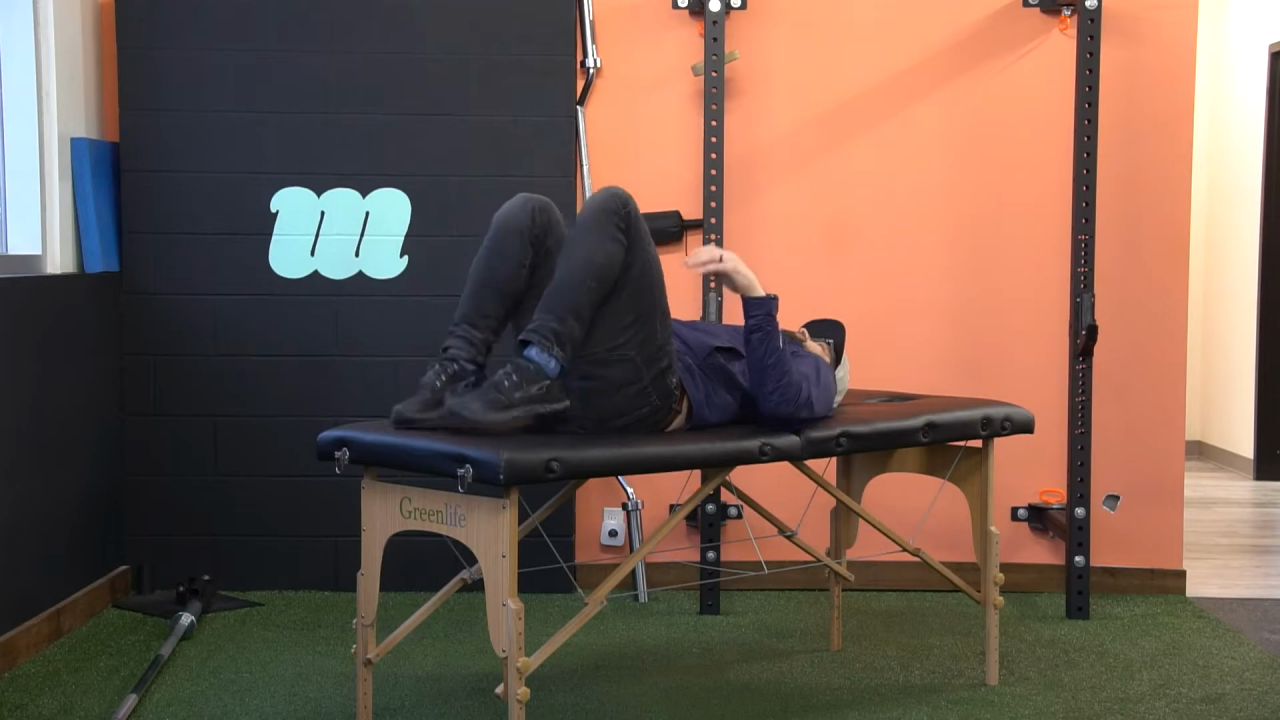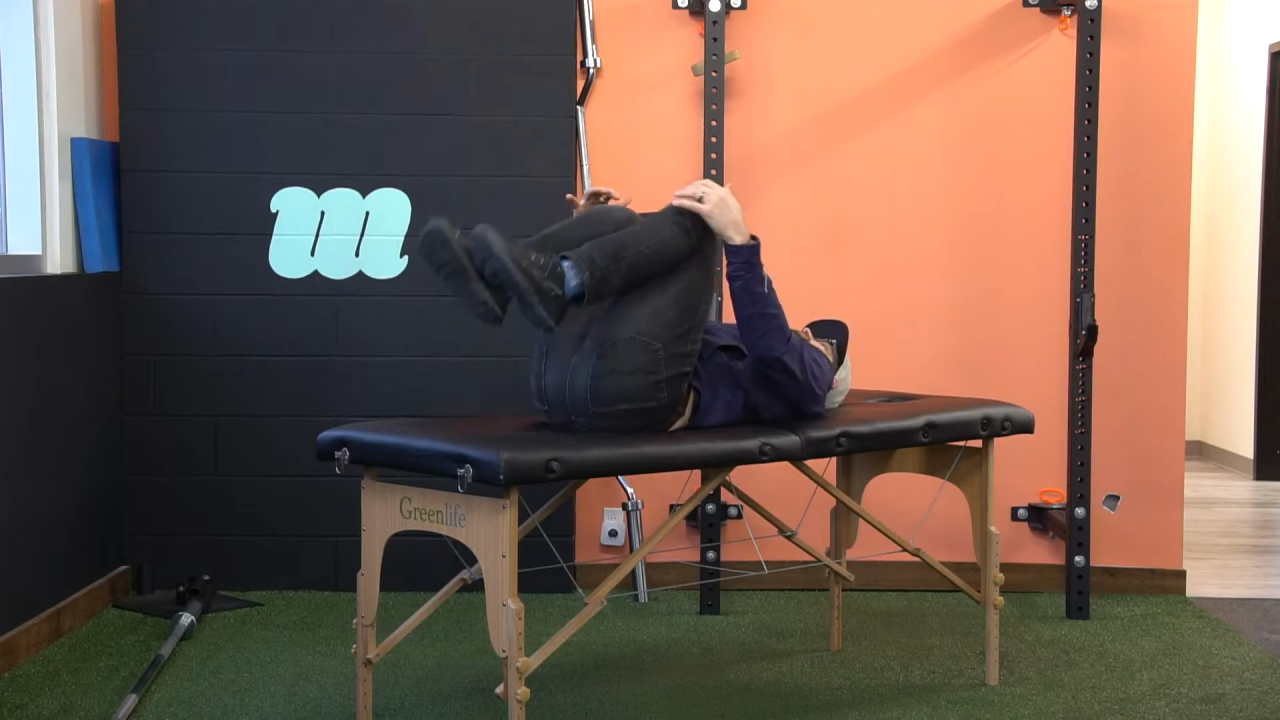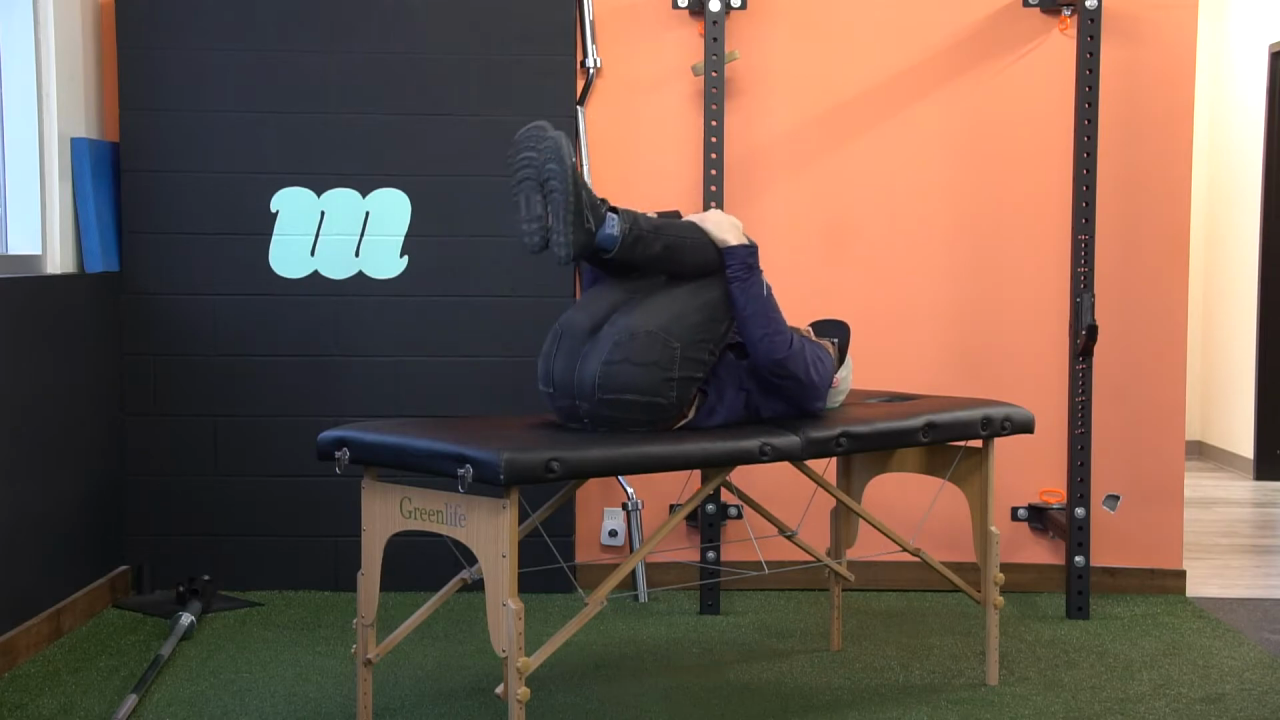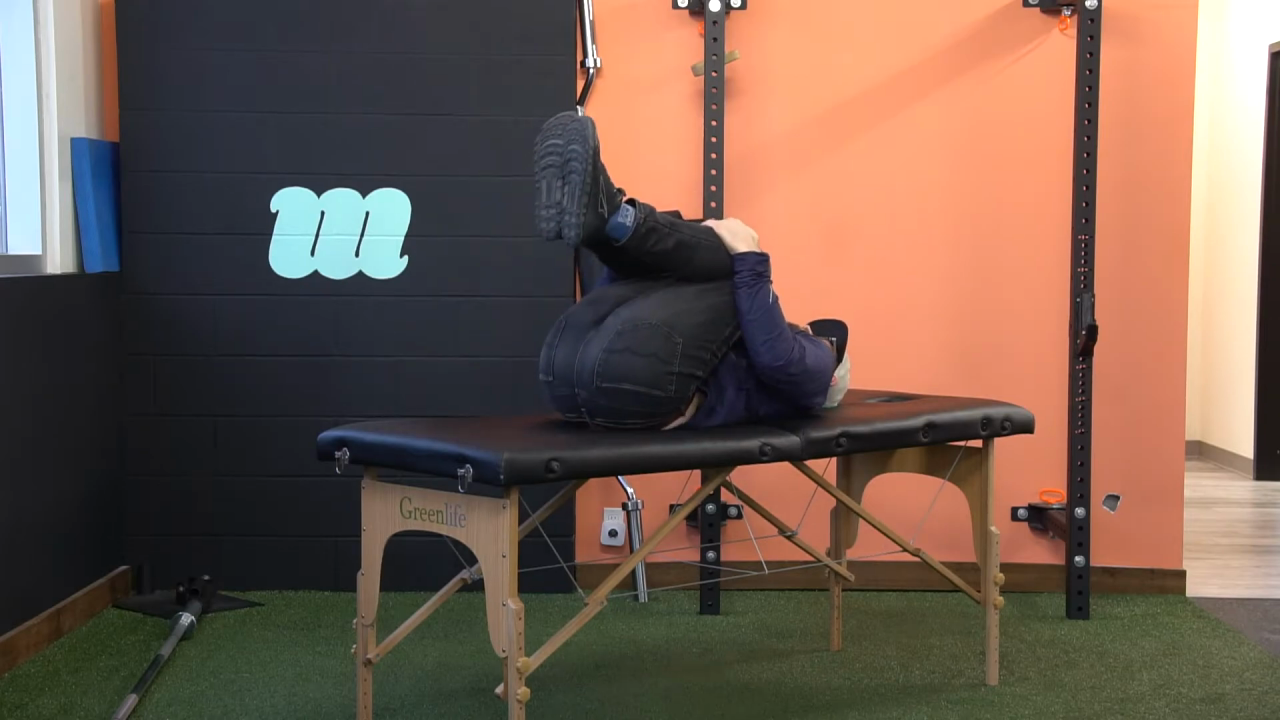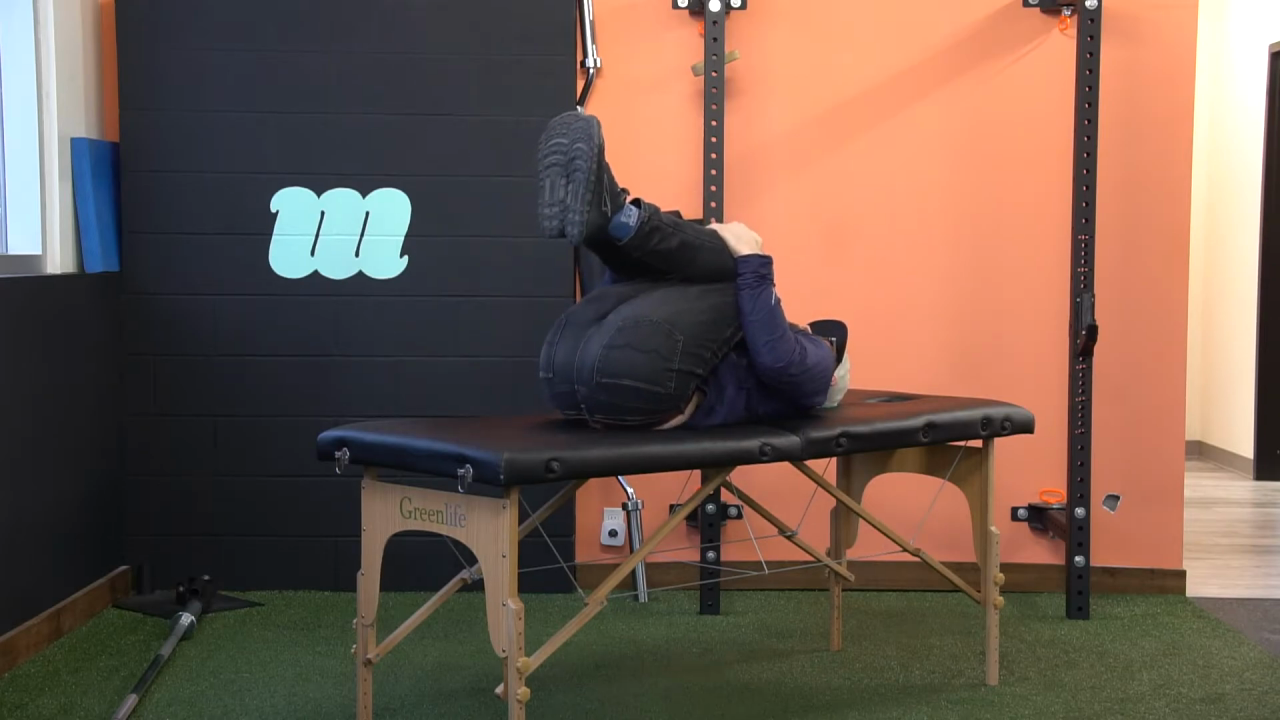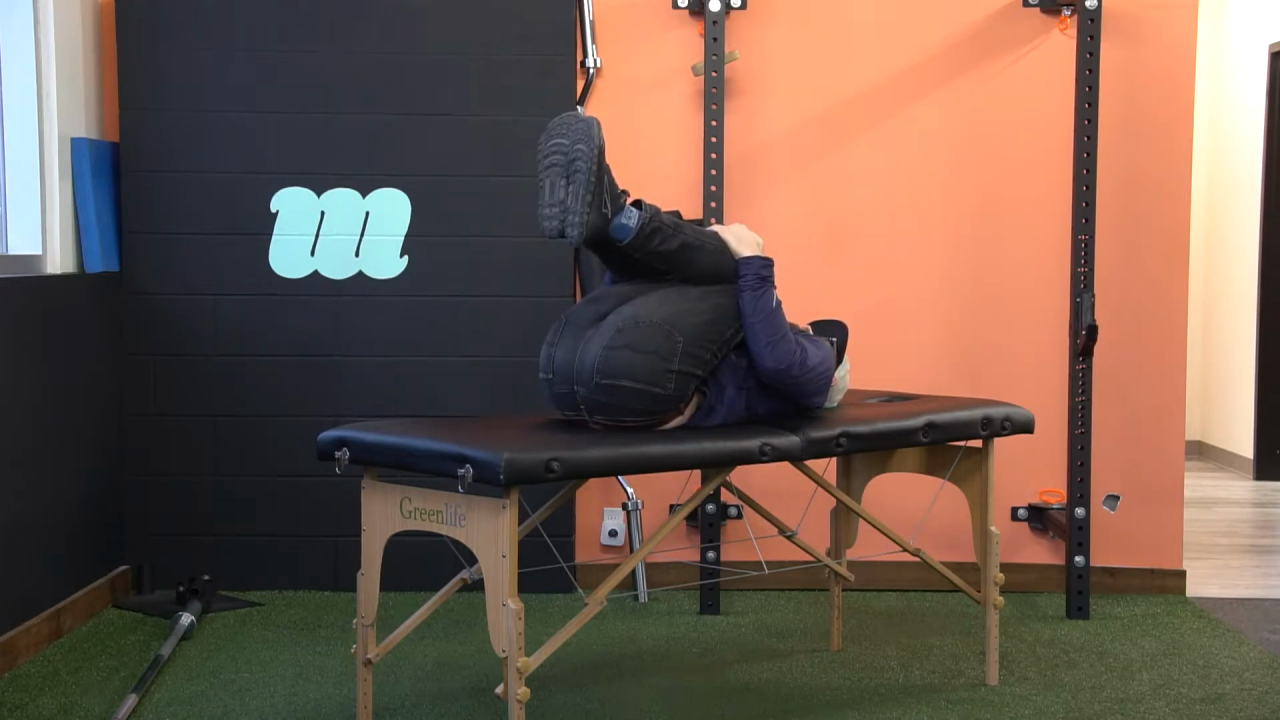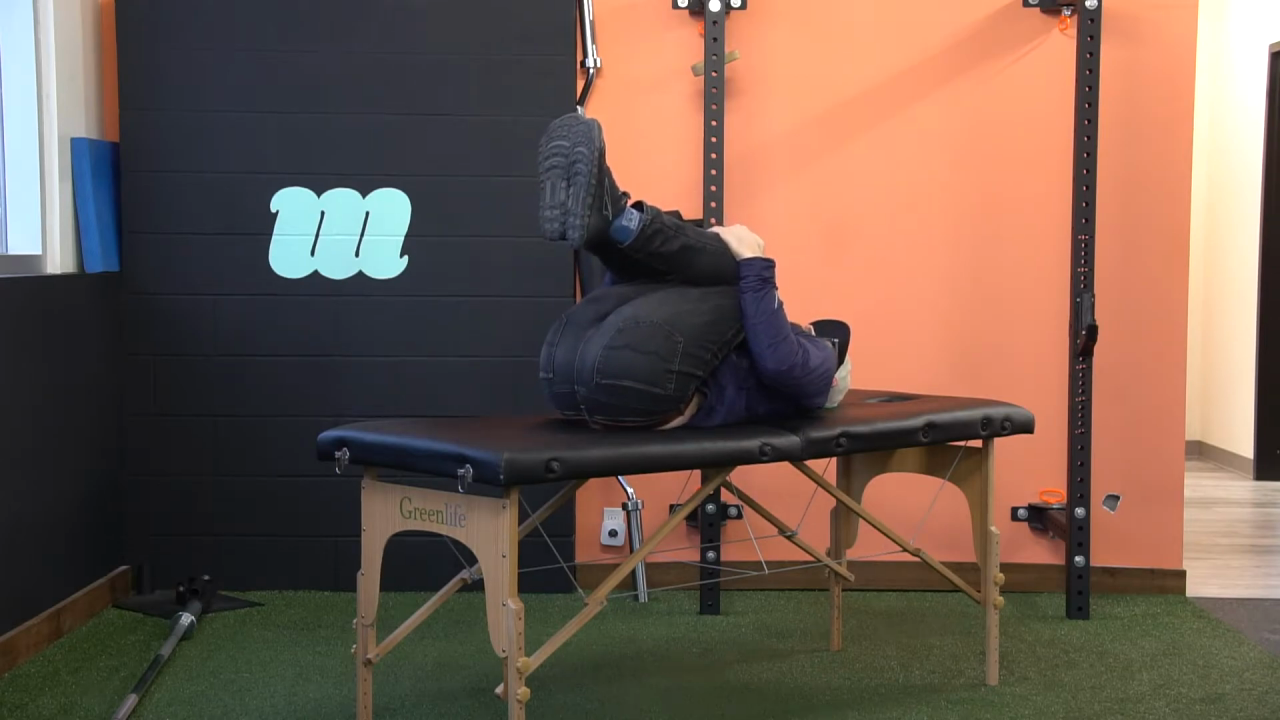
dt=0.4s
person 1, frame 1
left shoulder: (810, 377)
right shoulder: (731, 343)
left elbow: (779, 402)
left wrist: (755, 295)
left hip: (634, 398)
right hip: (569, 385)
left knee: (610, 205)
right knee: (527, 214)
left ankle: (532, 376)
right ankle: (458, 373)
person 1, frame 2
left shoulder: (806, 380)
right shoulder: (726, 346)
left elbow: (772, 344)
left wrist: (741, 239)
right wrist: (590, 223)
left hip: (633, 390)
right hip: (566, 380)
left knee: (692, 226)
left ankle: (551, 278)
right ankle: (495, 278)
person 1, frame 3
left shoulder: (810, 373)
right shoulder: (732, 344)
left elbow: (773, 349)
left wrist: (738, 249)
left hip: (637, 386)
left knee: (730, 254)
left ankle: (593, 222)
right ankle: (579, 224)
person 1, frame 4
left shoulder: (812, 366)
right shoulder: (735, 352)
left elbow: (775, 358)
left wrist: (749, 259)
left hip: (639, 383)
left knee: (737, 262)
left ankle: (606, 212)
right ankle: (600, 216)
person 1, frame 5
left shoulder: (813, 364)
right shoulder: (735, 348)
left elbow: (776, 359)
left wrist: (751, 262)
left hip: (640, 379)
left knee: (739, 266)
left ankle: (609, 212)
right ankle: (603, 213)
person 1, frame 6
left shoulder: (814, 364)
right shoulder: (737, 349)
left elbow: (777, 361)
left wrist: (752, 263)
left hip: (641, 379)
left knee: (740, 268)
left ankle: (612, 213)
right ankle: (600, 212)
person 1, frame 7
left shoulder: (814, 364)
right shoulder: (738, 348)
left elbow: (779, 362)
left wrist: (753, 264)
left hip: (642, 380)
left knee: (740, 269)
left ankle: (611, 215)
right ankle: (601, 215)
